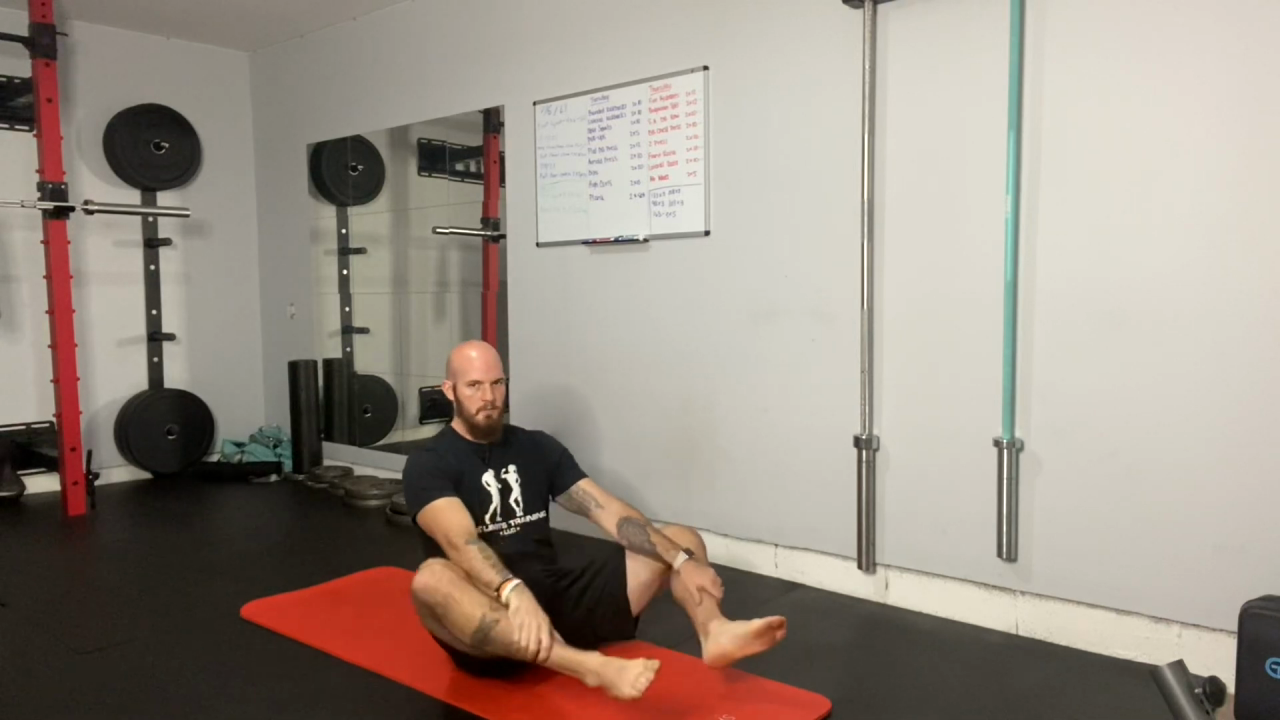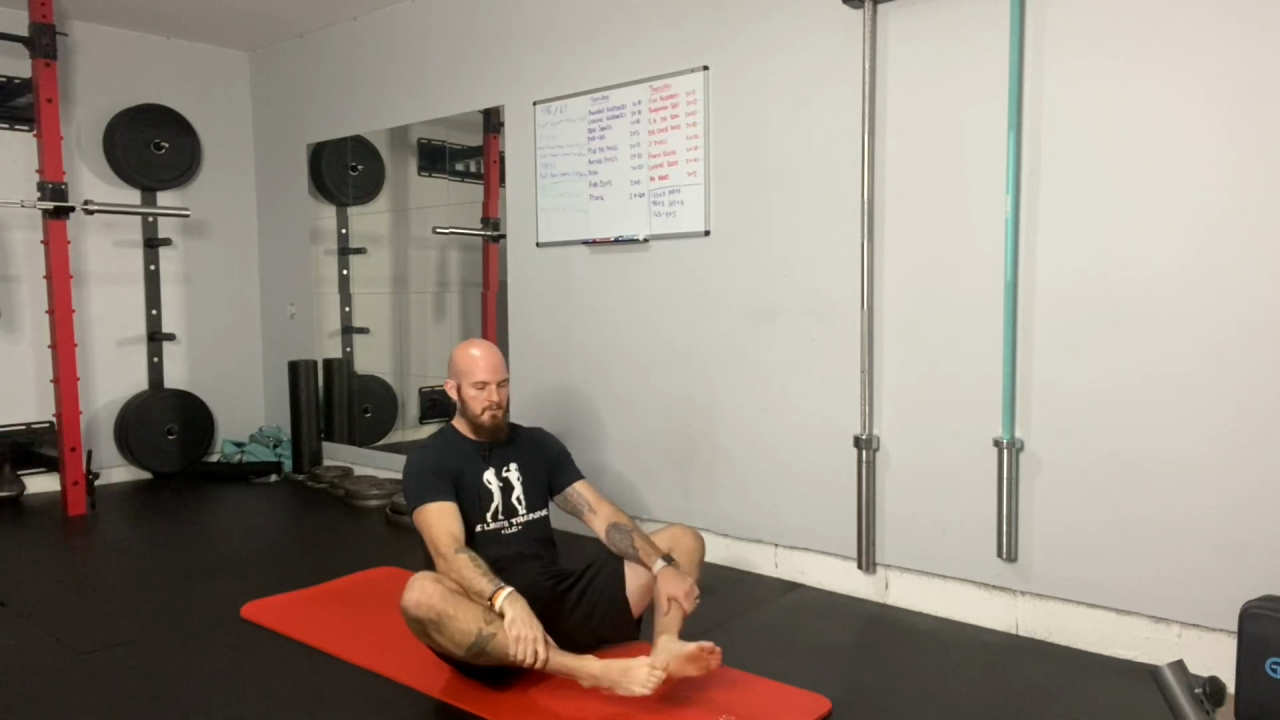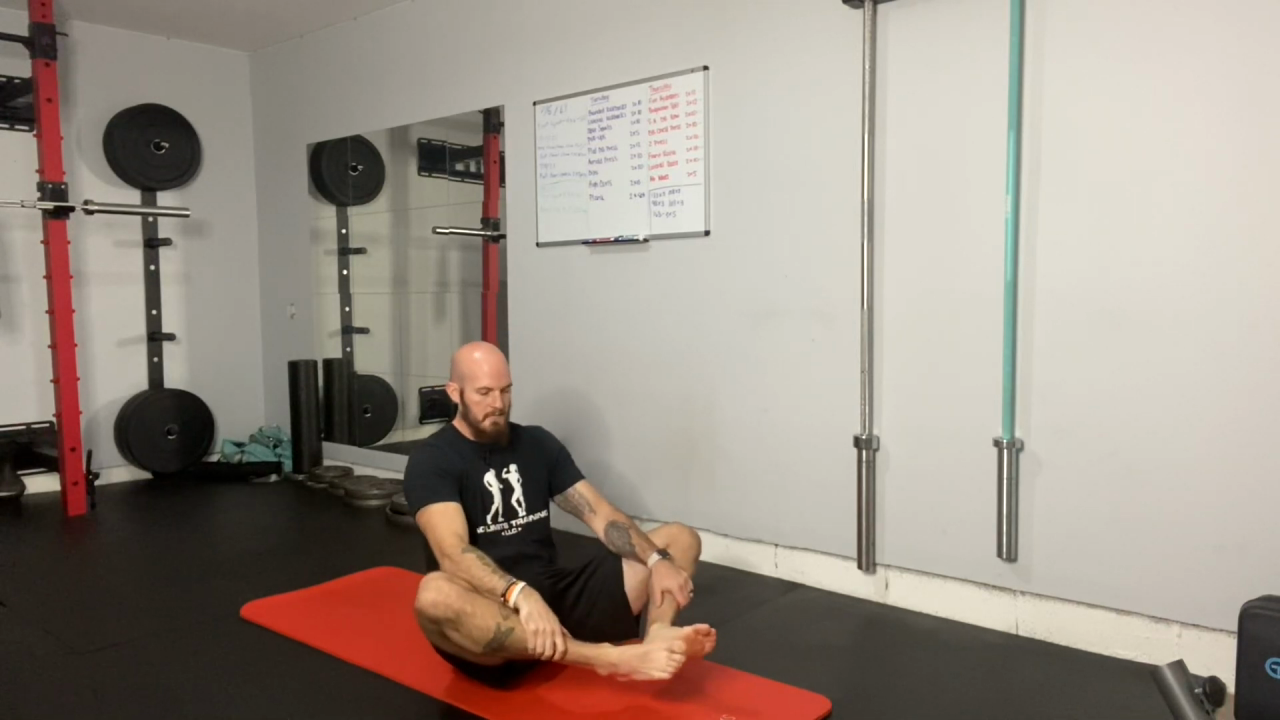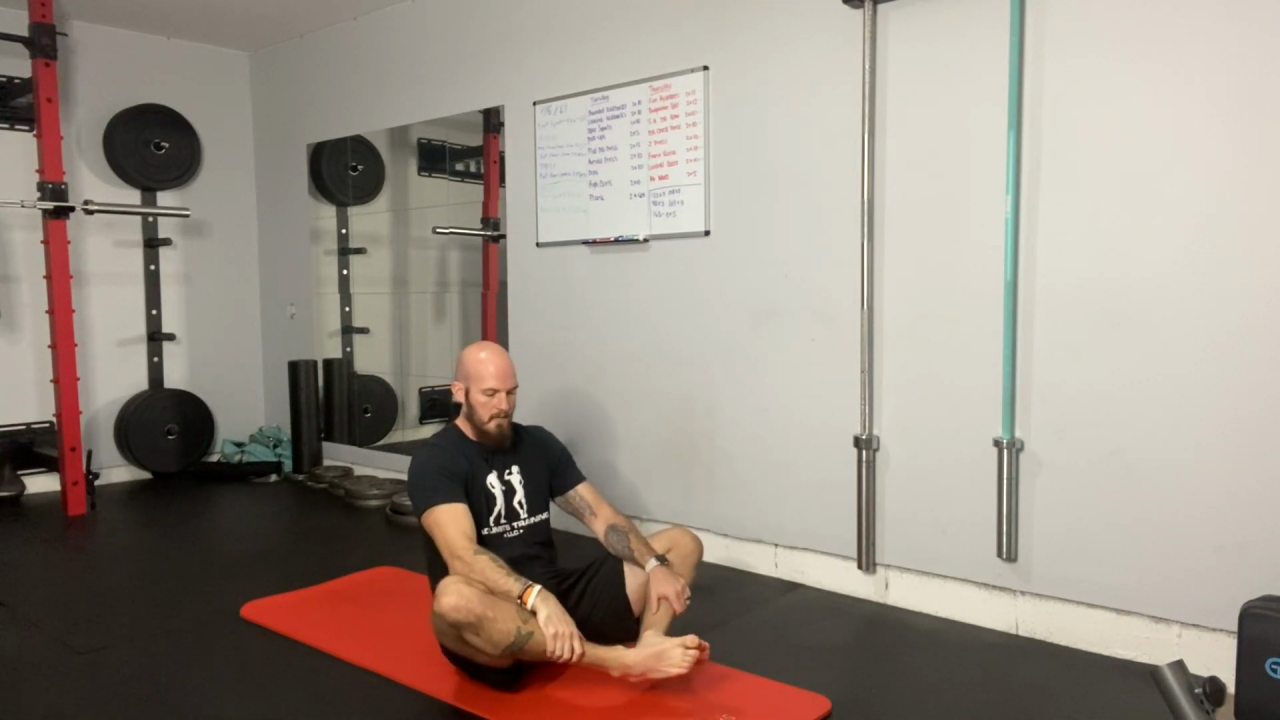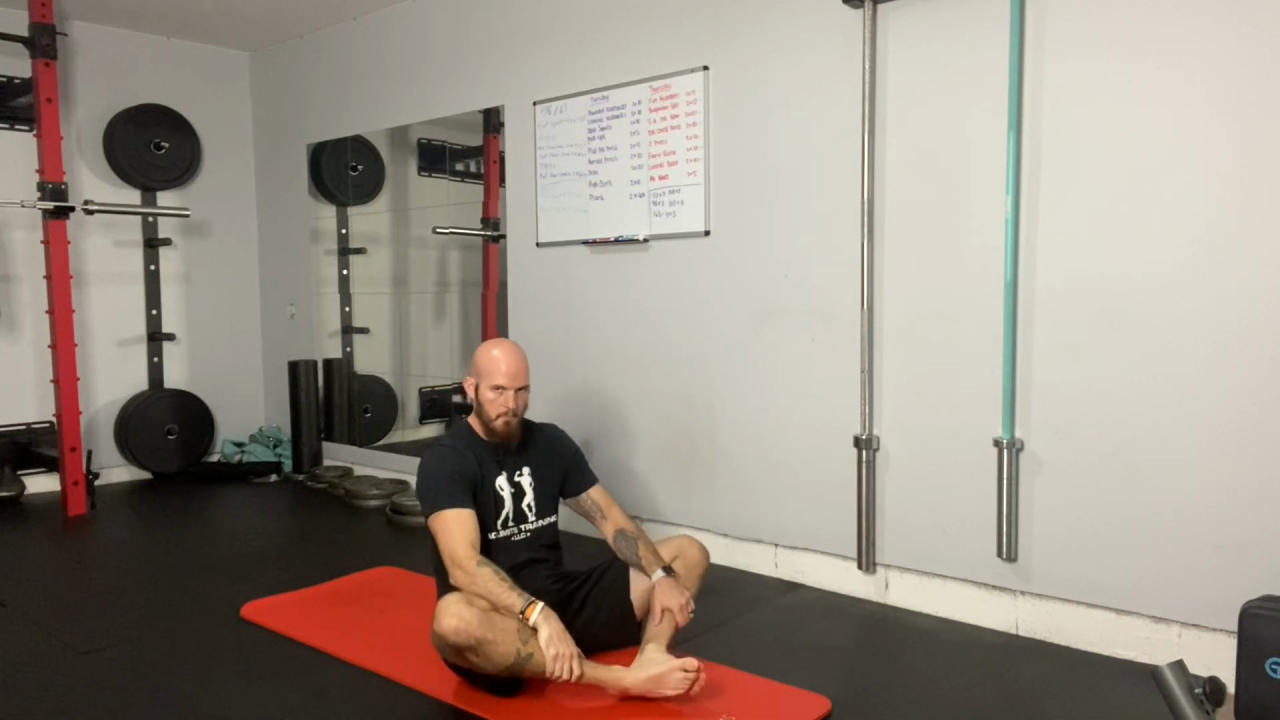
dt=0.4s
person 1, frame 1
left shoulder: (537, 446)
right shoulder: (428, 465)
left elbow: (609, 512)
right elbow: (461, 544)
left wrist: (682, 560)
right wrist: (514, 592)
left hip: (555, 595)
right hip: (485, 621)
left knee: (680, 539)
right knee: (432, 578)
left ankle: (715, 635)
right ankle: (593, 666)
person 1, frame 2
left shoulder: (538, 444)
right shoulder: (431, 461)
left elbow: (601, 516)
right elbow: (449, 552)
left wrist: (662, 566)
right wrist: (508, 601)
left hip: (559, 598)
right hip: (488, 613)
left knee: (684, 540)
right knee: (421, 596)
left ankle: (664, 648)
right ankle: (586, 669)
person 1, frame 3
left shoulder: (537, 443)
right shoulder: (432, 461)
left elbow: (601, 515)
right elbow: (454, 554)
left wrist: (658, 560)
right wrist: (520, 595)
left hip: (557, 593)
right hip: (490, 615)
left knee: (680, 538)
right knee: (434, 595)
left ankle: (658, 637)
right ankle: (604, 657)
person 1, frame 4
left shoulder: (539, 443)
right shoulder: (435, 461)
left elbow: (601, 517)
right elbow: (462, 555)
left wrist: (656, 566)
right wrist: (537, 597)
left hip: (558, 592)
right hip: (492, 616)
left knee: (681, 543)
right knee: (454, 598)
left ankle: (650, 642)
right ankle: (618, 659)
person 1, frame 5
left shoulder: (551, 441)
right shoulder: (446, 460)
left elbow: (611, 519)
right elbow: (464, 566)
left wrist: (662, 575)
right wrist: (539, 615)
left hip: (561, 595)
right hip: (498, 617)
left knee: (689, 552)
right knee: (453, 619)
left ankle: (651, 656)
right ankle: (617, 678)
